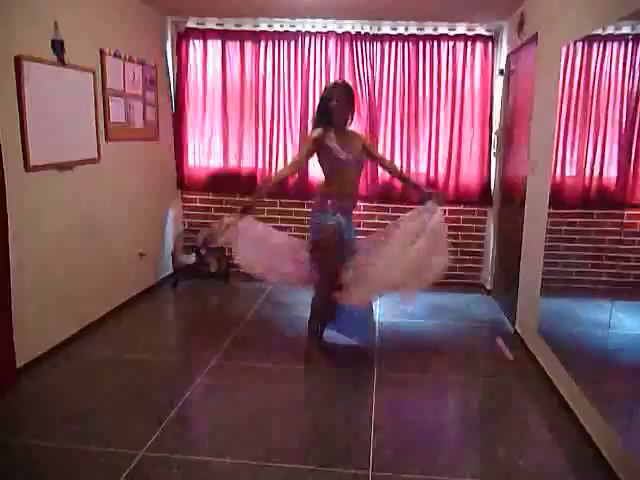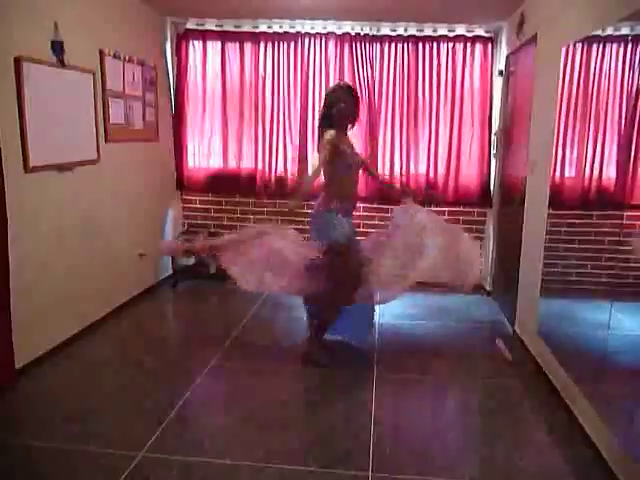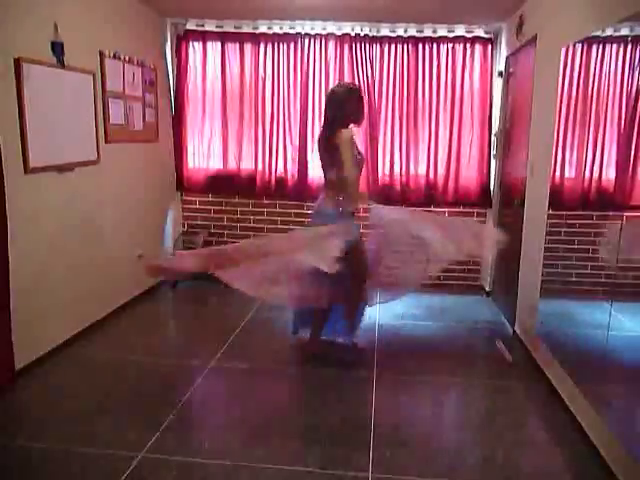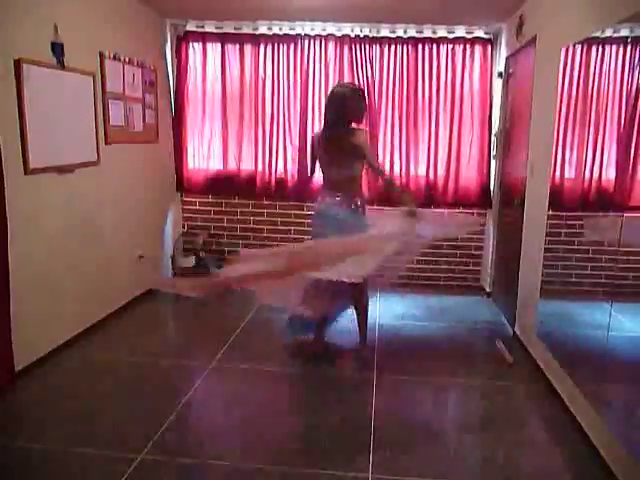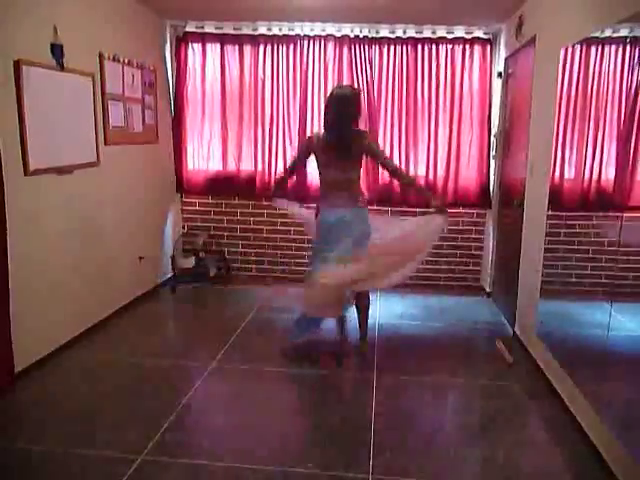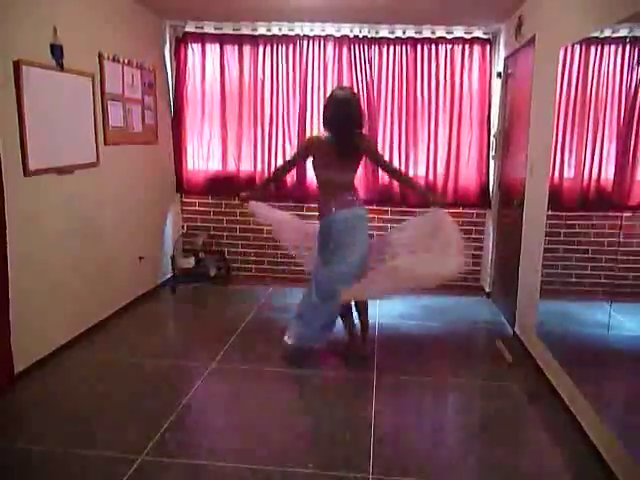
dt=0.1s
person 1, frame 1
left shoulder: (357, 138)
right shoulder: (319, 136)
left elbow: (387, 165)
right elbow: (290, 168)
left wrist: (420, 188)
right wrist: (257, 195)
left hip: (344, 216)
right hip: (327, 214)
left knee: (339, 280)
right knee: (329, 282)
left ankle: (318, 334)
right ankle: (313, 342)
person 1, frame 2
left shoulder: (343, 138)
right shoulder: (331, 136)
left elbow: (365, 167)
right elbow: (315, 170)
left wrist: (397, 190)
right wrist: (296, 201)
left hip: (339, 216)
right hip: (331, 215)
left knee: (335, 283)
right knee: (352, 279)
left ankle: (315, 340)
right ankle: (314, 344)
person 1, frame 3
left shoulder: (325, 136)
right shoulder: (344, 135)
right elbow: (349, 171)
right wrist: (354, 199)
left hip: (324, 207)
right hip: (338, 210)
left knee: (329, 277)
right knee: (356, 278)
left ankle: (312, 336)
person 1, frame 4
left shoulder: (319, 138)
right shoulder: (357, 136)
left elbow: (308, 170)
right elbow: (379, 170)
right wrist: (406, 200)
left hip: (324, 208)
right hip: (349, 211)
left knee: (327, 279)
right knee: (357, 280)
left ankle: (317, 336)
right ankle: (363, 342)
person 1, frame 5
left shoulder: (315, 140)
right shoulder: (362, 138)
left elbow: (292, 170)
right elbow: (395, 170)
left wrist: (276, 189)
right wrist: (429, 196)
left hip: (328, 214)
right hip: (356, 210)
left ankle: (341, 337)
right ankle: (363, 339)
person 1, frame 6
left shoulder: (314, 142)
right shoulder: (361, 141)
left elbow: (282, 171)
right elbow: (391, 170)
left wrist: (252, 193)
right wrist: (423, 192)
left hip: (332, 216)
right hip: (355, 213)
left knee: (330, 280)
right knee: (352, 277)
right ankle: (362, 334)
